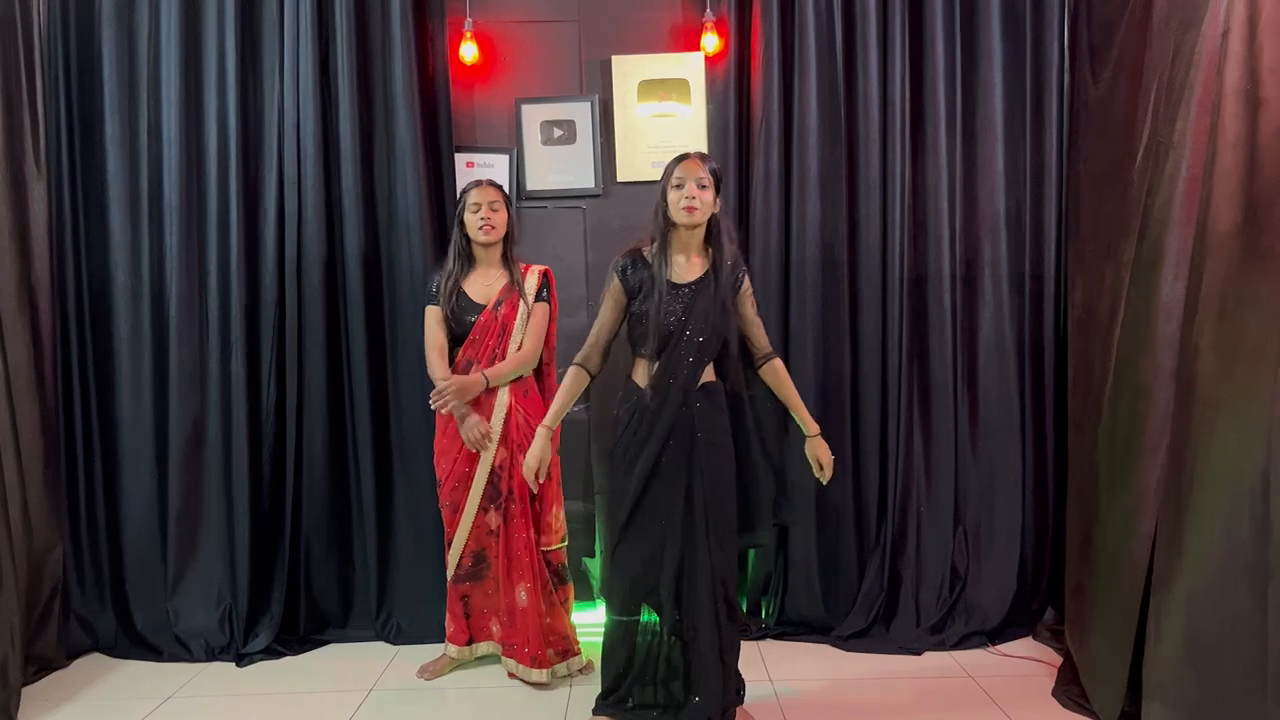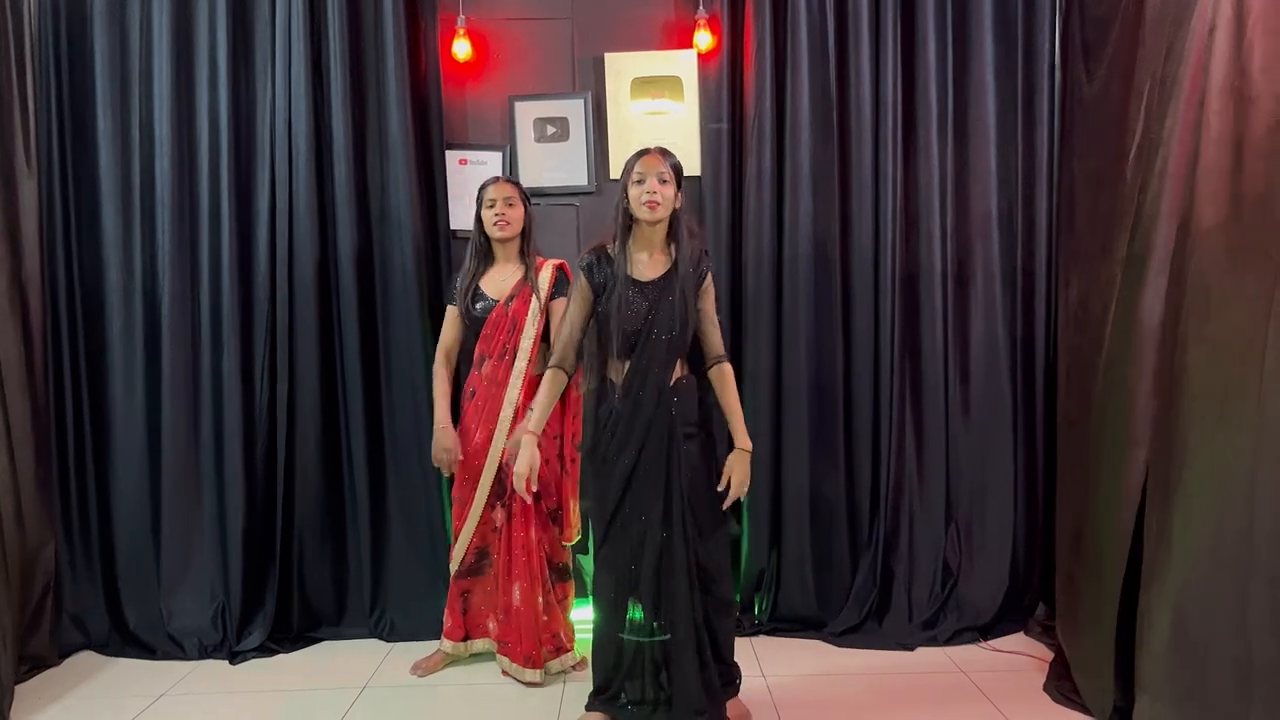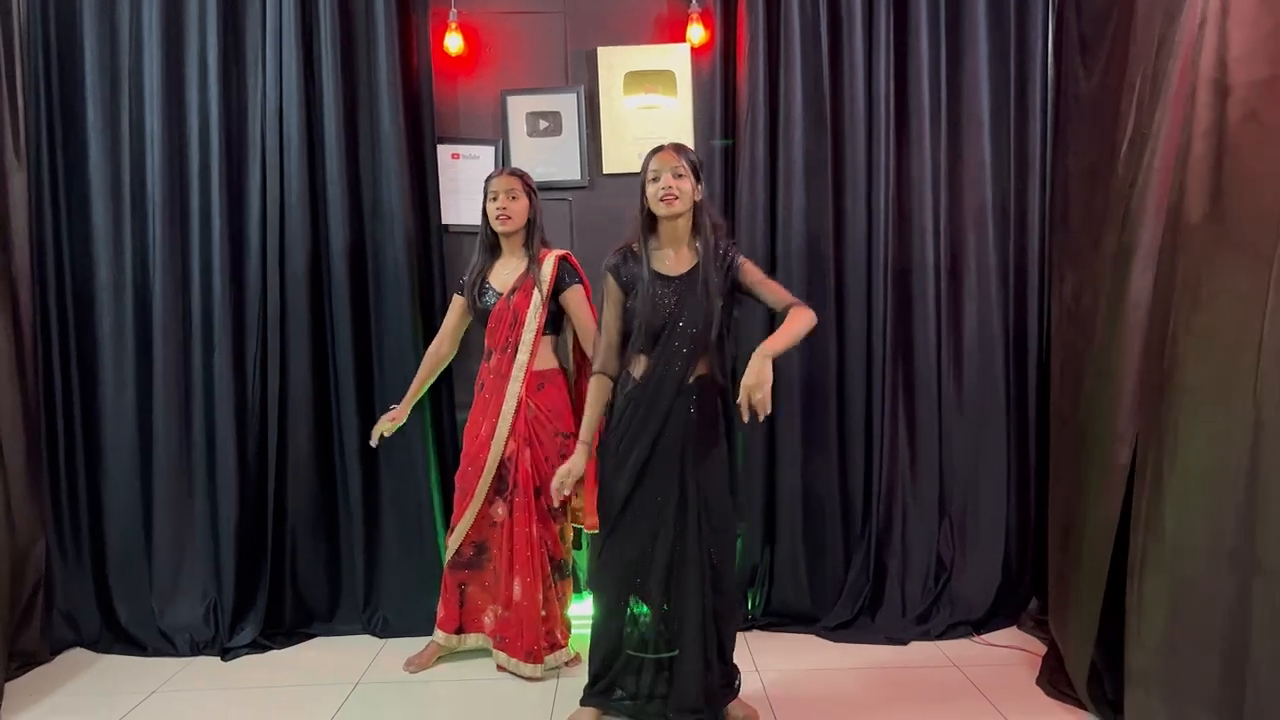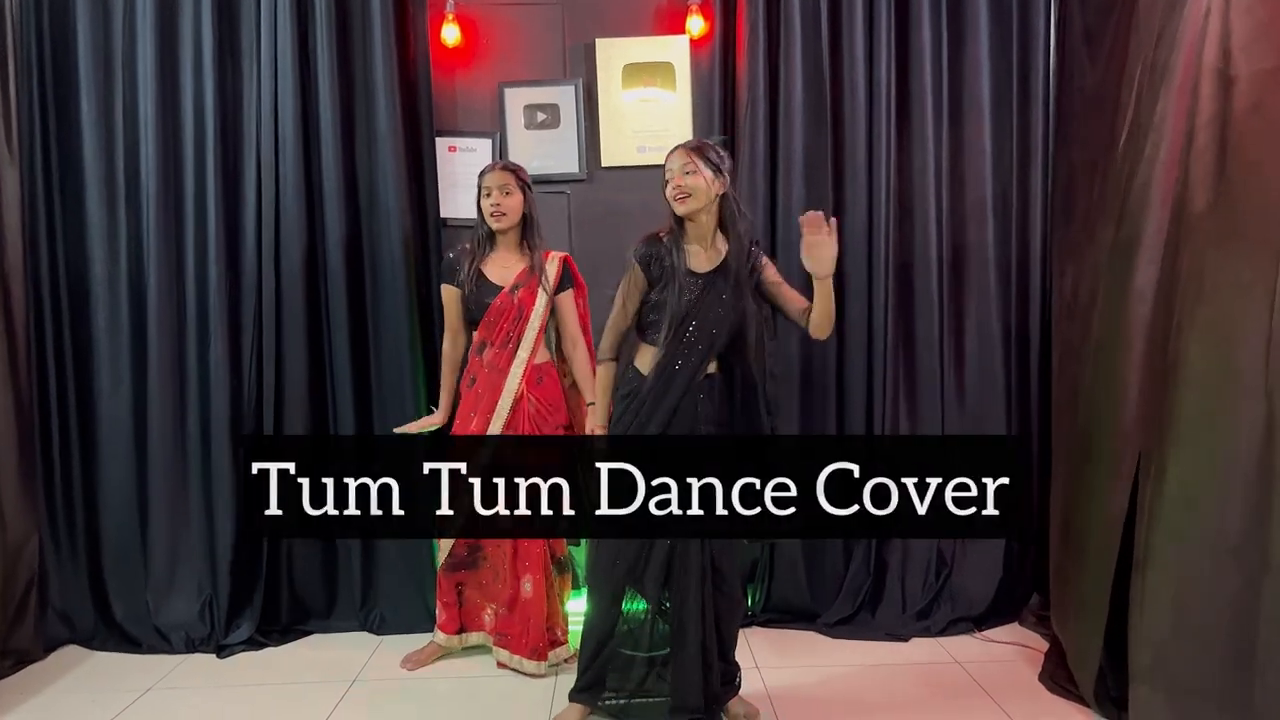
dt=0.3s
person 1, frame 1
left shoulder: (730, 272)
right shoulder: (633, 267)
left elbow: (763, 356)
right elbow: (590, 356)
left wrist: (810, 430)
right wrist: (547, 428)
left hip: (703, 423)
right hip: (643, 423)
left knee: (708, 558)
right knee: (636, 557)
person 1, frame 2
left shoulder: (694, 267)
right shoulder: (597, 266)
left elbow: (717, 360)
right elbow: (563, 359)
left wrist: (741, 442)
right wrist: (530, 436)
left hip: (680, 421)
right hip: (617, 423)
left knee: (698, 555)
right knee: (621, 556)
person 1, frame 3
left shoulder: (723, 259)
right shoulder: (626, 264)
left elbow: (802, 312)
right elbow: (607, 362)
left wrist: (764, 354)
right wrist: (584, 446)
left hip: (699, 417)
right hip: (636, 418)
left knee: (704, 552)
right knee: (626, 551)
person 1, frame 4
left shoulder: (746, 259)
right shoulder: (650, 252)
left elbow: (821, 325)
right elbow: (607, 345)
left wrist: (823, 273)
right wrist: (596, 427)
left hip: (704, 415)
right hip: (641, 413)
left knee: (712, 552)
right knee: (623, 550)
person 2, frame 1
left shoulder: (534, 281)
right shoulder: (445, 283)
left elbow: (530, 355)
right elbow: (437, 358)
left wrist: (480, 380)
right wrist: (465, 414)
left hip: (518, 415)
right hip: (462, 418)
left knee: (526, 529)
right knee: (465, 530)
left ankle: (541, 645)
right ankle: (463, 640)
person 2, frame 2
left shoulder: (551, 275)
right shoulder: (468, 280)
right elbow: (447, 355)
right wrist: (442, 421)
right hip: (479, 411)
left knee: (538, 525)
right knee: (474, 523)
left ankle: (541, 643)
right ankle: (460, 635)
person 2, frame 3
left shoulder: (557, 266)
right shoulder: (478, 272)
left elbow: (592, 338)
right elbow: (445, 342)
right wrist: (405, 403)
left hip: (542, 402)
right hip: (490, 404)
left knee: (539, 520)
right knee: (473, 515)
left ankle: (539, 638)
right ankle: (453, 630)
person 2, frame 4
left shoulder: (553, 267)
right shoulder: (463, 264)
left elbow: (574, 343)
right elbow: (452, 341)
left wrist: (596, 408)
right wrist: (444, 406)
left hip: (540, 400)
right hip: (478, 400)
left ankle: (536, 636)
right ankle: (451, 629)
